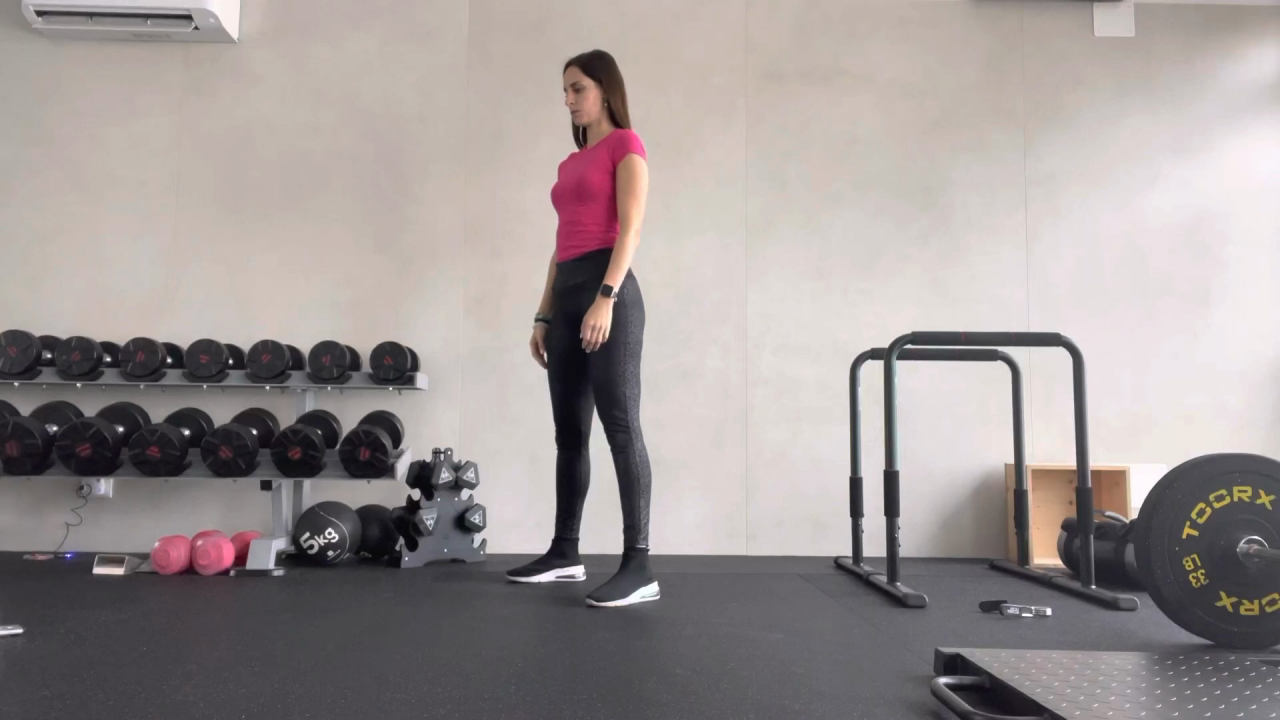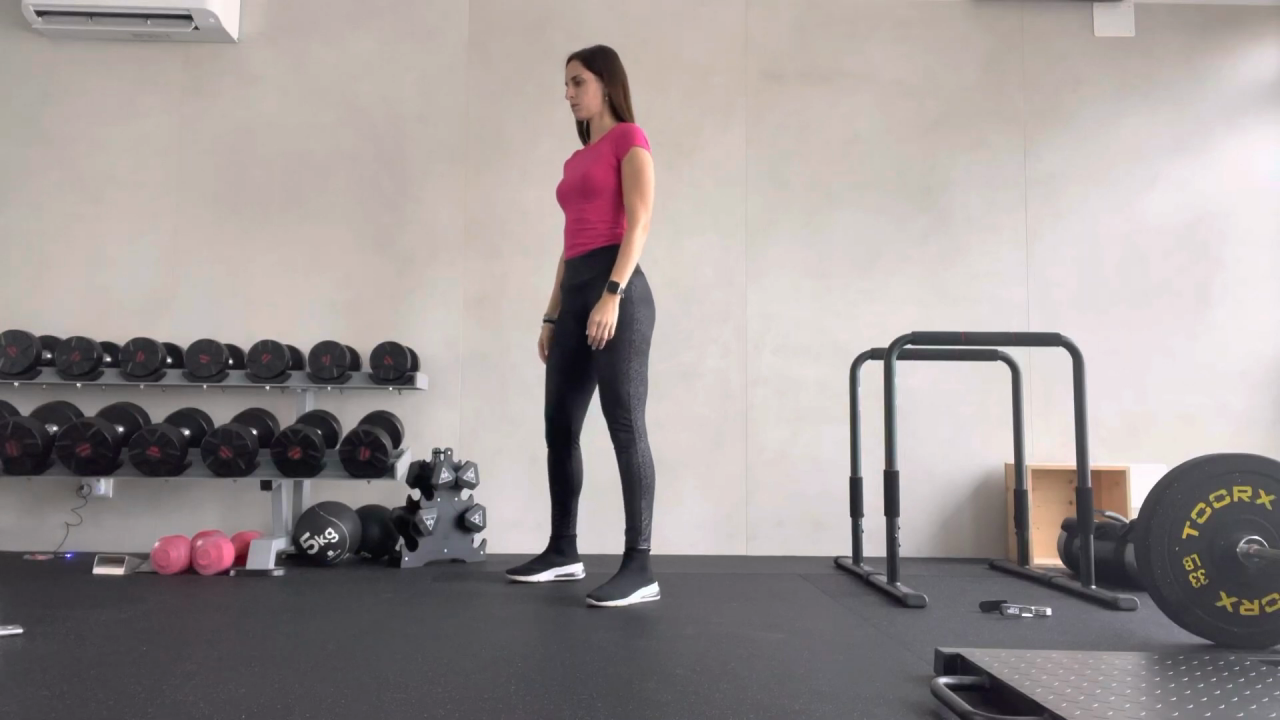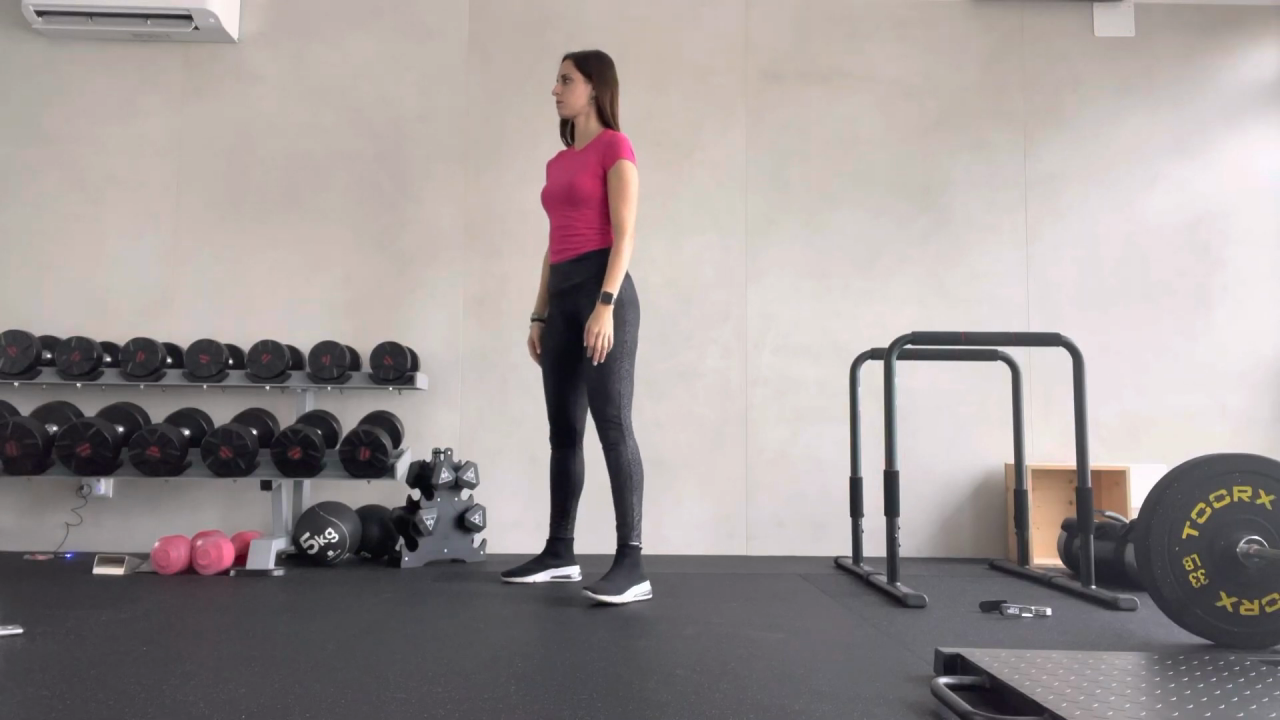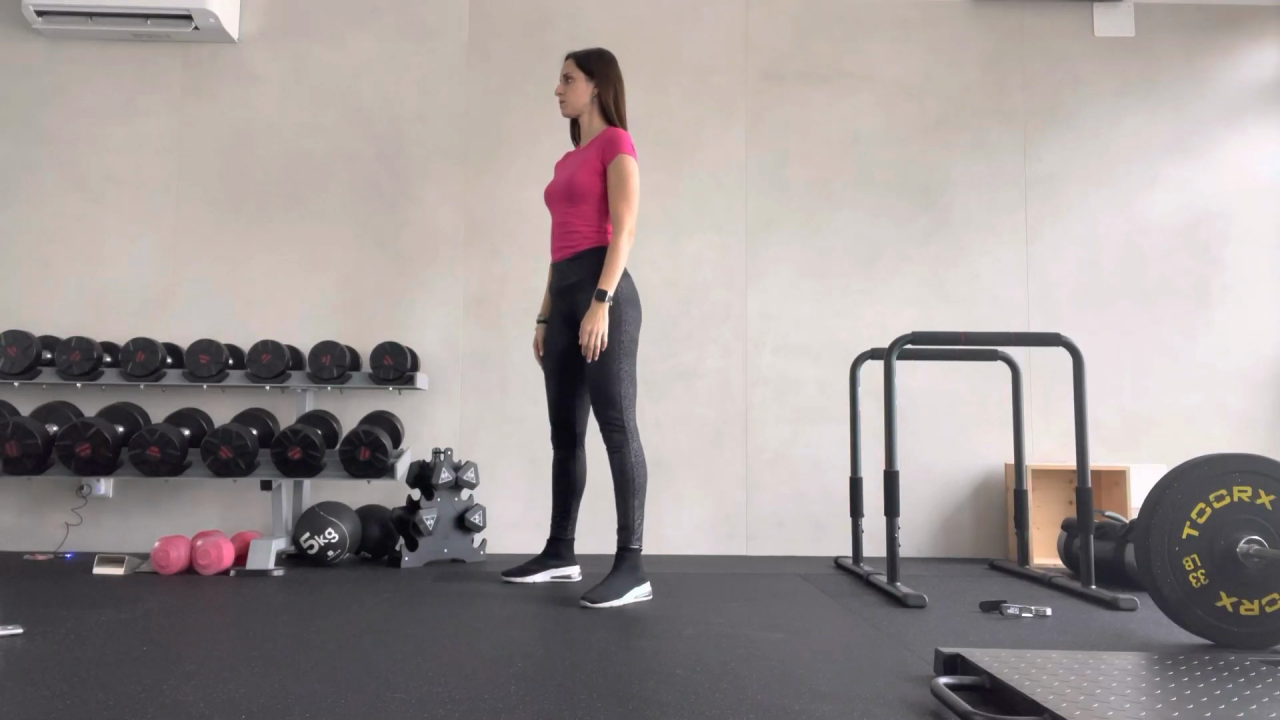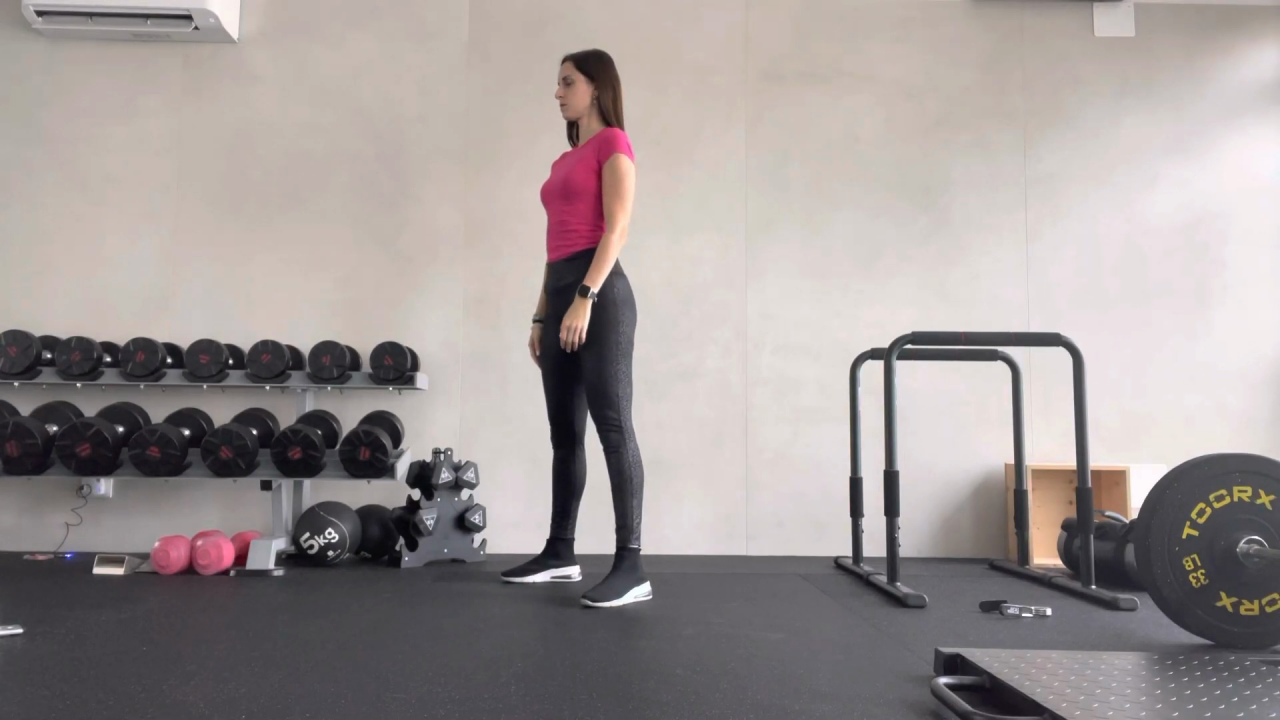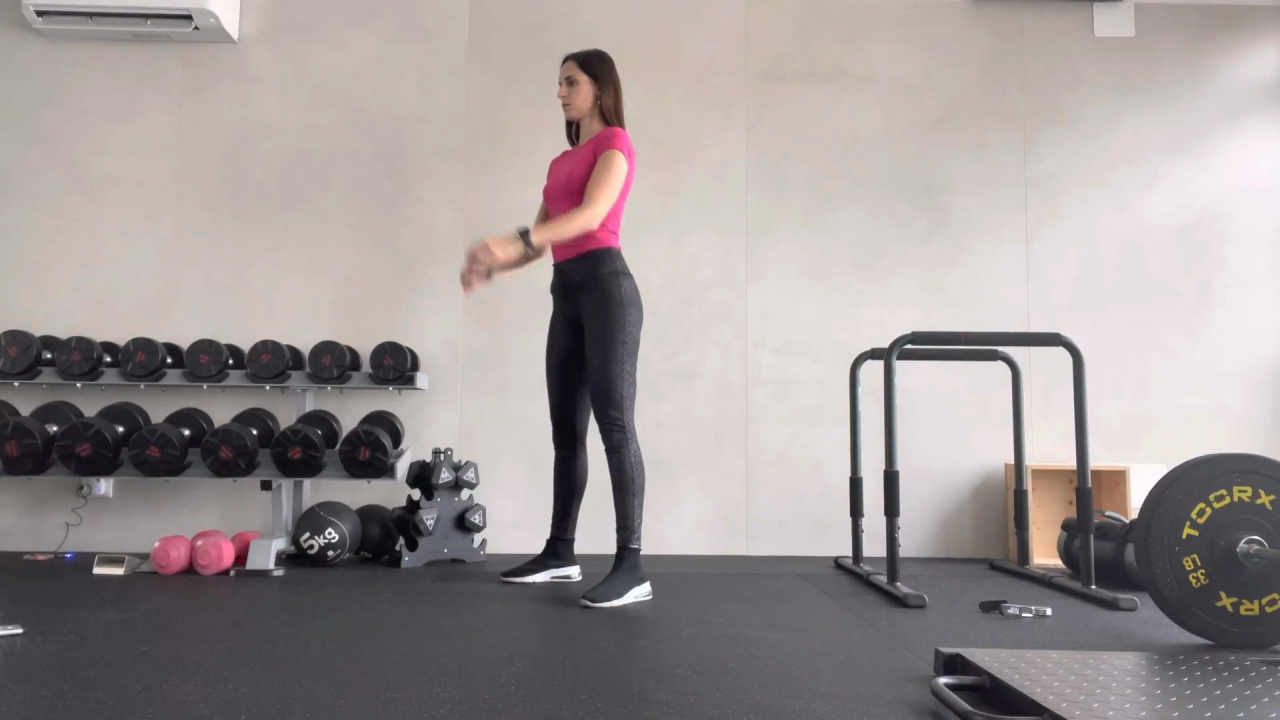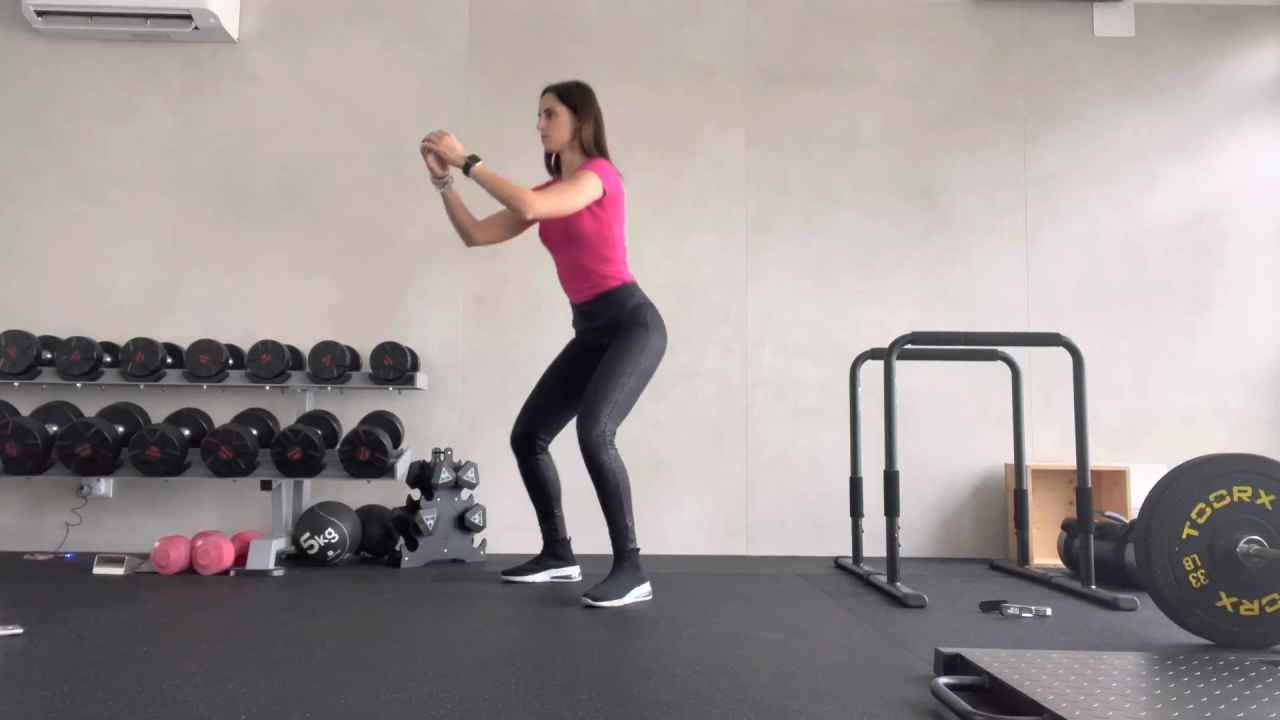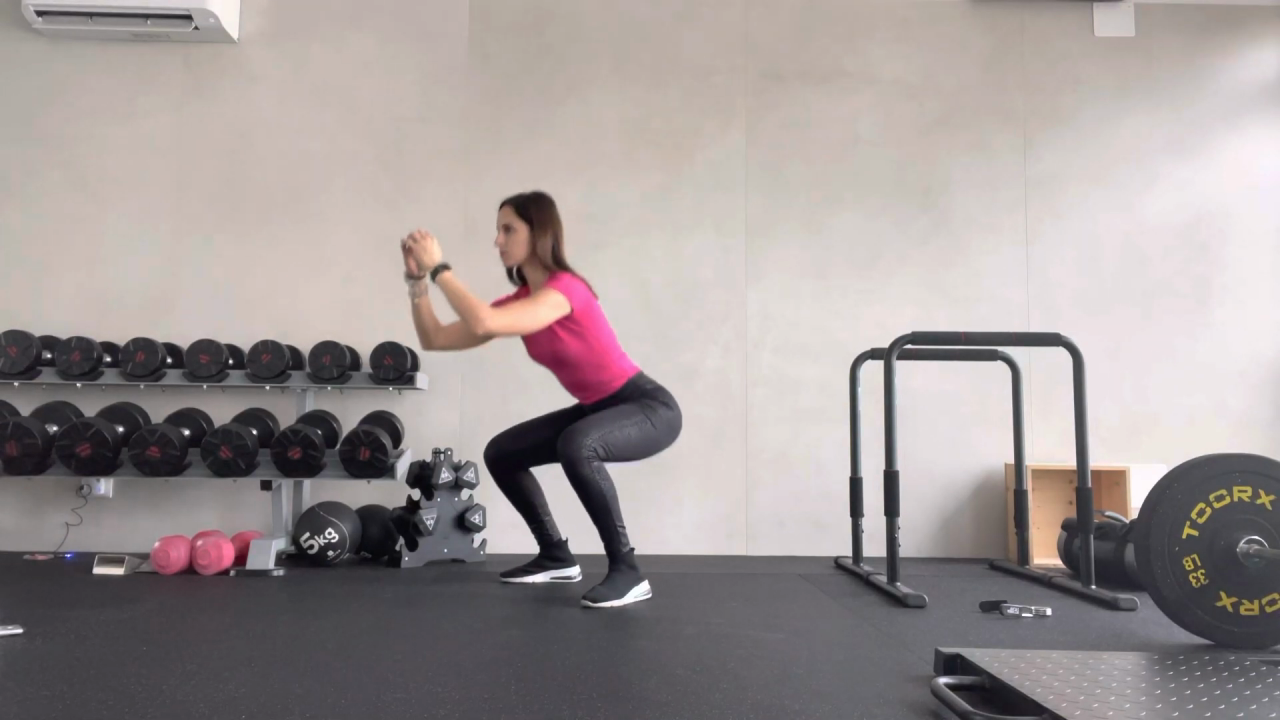
dt=0.4s
person 1, frame 1
left shoulder: (625, 144)
right shoulder: (571, 163)
left elbow: (630, 228)
left wrist: (605, 297)
right wrist: (543, 315)
left hip: (606, 291)
right hip: (567, 295)
left knee: (621, 426)
right knee: (569, 431)
left ankle: (638, 567)
right ankle: (565, 551)
person 1, frame 2
left shoulder: (630, 139)
right shoulder: (577, 160)
left elbow: (638, 222)
left wrist: (612, 294)
right wrist: (551, 316)
left hip: (616, 289)
right hip: (577, 294)
left knee: (625, 428)
right knee: (559, 428)
left ankle: (639, 567)
right ankle: (563, 549)
person 1, frame 3
left shoulder: (614, 147)
right shoulder: (557, 162)
left elbow: (624, 234)
left wrist: (606, 304)
right wrist: (538, 315)
left hip: (601, 290)
right hip: (562, 296)
left knee: (612, 423)
right knee: (563, 430)
left ankle: (631, 562)
right ankle: (560, 551)
person 1, frame 4
left shoulder: (616, 143)
right shoulder: (567, 161)
left elbow: (623, 230)
left wrist: (601, 302)
right wrist: (544, 316)
left hip: (603, 290)
right hip: (566, 295)
left knee: (617, 426)
right knee: (565, 431)
left ankle: (631, 566)
right ankle: (560, 551)
person 1, frame 5
left shoulder: (613, 143)
right shoulder: (565, 160)
left elbow: (616, 229)
left wrist: (584, 299)
right wrist: (541, 315)
left hip: (598, 290)
right hip: (562, 292)
left knee: (612, 426)
right knee: (564, 431)
left ankle: (631, 566)
right ankle: (560, 551)
person 1, frame 6
left shoulder: (614, 141)
right shoulder: (563, 160)
left elbow: (591, 216)
right elbow: (541, 238)
left wrist: (515, 241)
right wrist: (494, 264)
left hip: (606, 287)
right hip: (567, 292)
left knee: (615, 425)
right knee: (567, 430)
left ankle: (631, 568)
right ankle: (560, 551)
person 1, frame 7
left shoulder: (599, 173)
right shoulder: (546, 192)
left elbow: (530, 206)
right elbow: (478, 234)
left wrist: (470, 161)
right wrist: (444, 178)
left hip: (631, 324)
right hip: (590, 332)
left knee: (594, 432)
right knee: (527, 436)
left ankle: (630, 568)
right ankle: (558, 553)
person 1, frame 8
left shoulder: (564, 289)
right shoulder: (520, 303)
left elbow: (484, 325)
right elbow: (435, 339)
left wrist: (439, 268)
right wrist: (417, 278)
left hip: (650, 408)
right hip: (599, 406)
left knee: (576, 446)
right knee: (501, 454)
left ankle: (626, 570)
right ankle: (556, 555)
